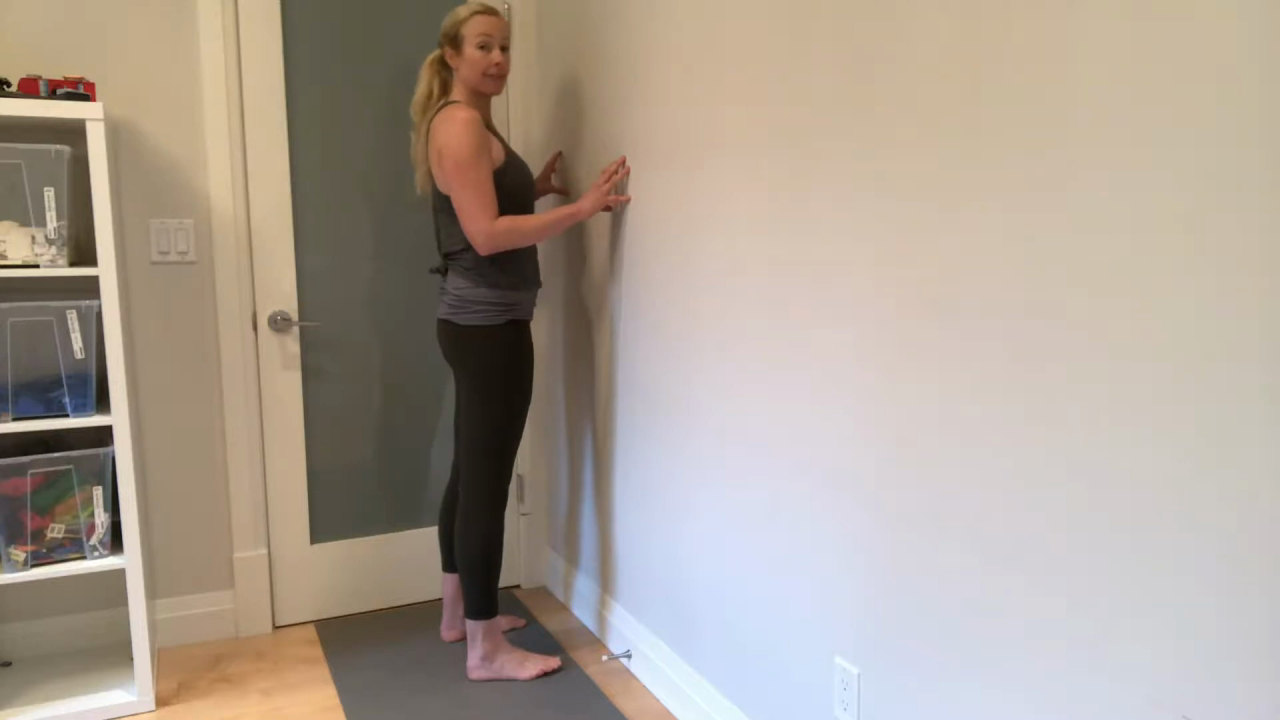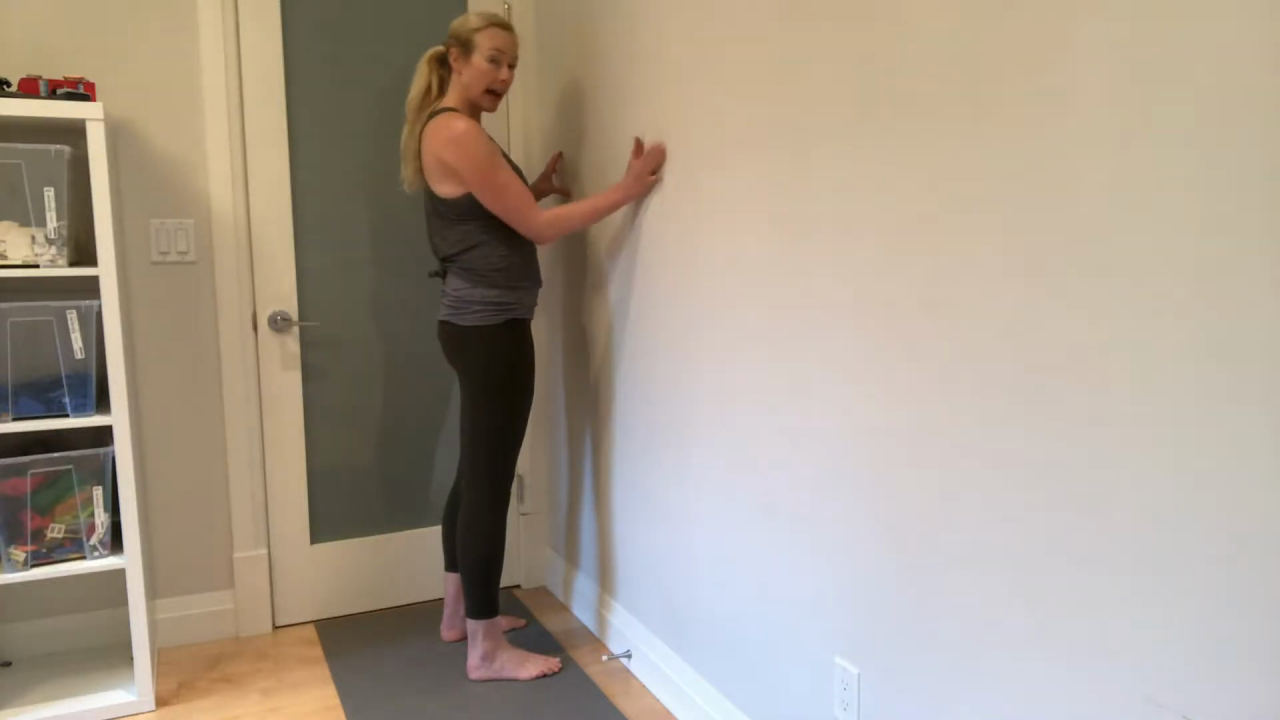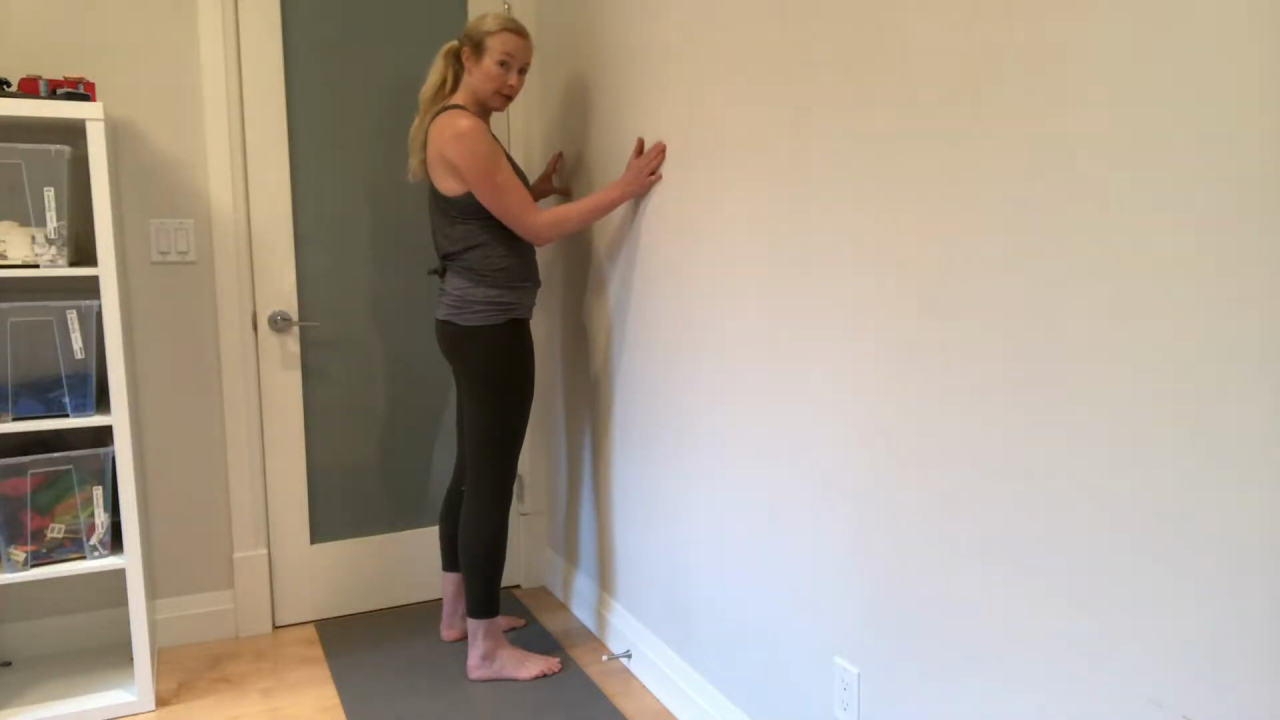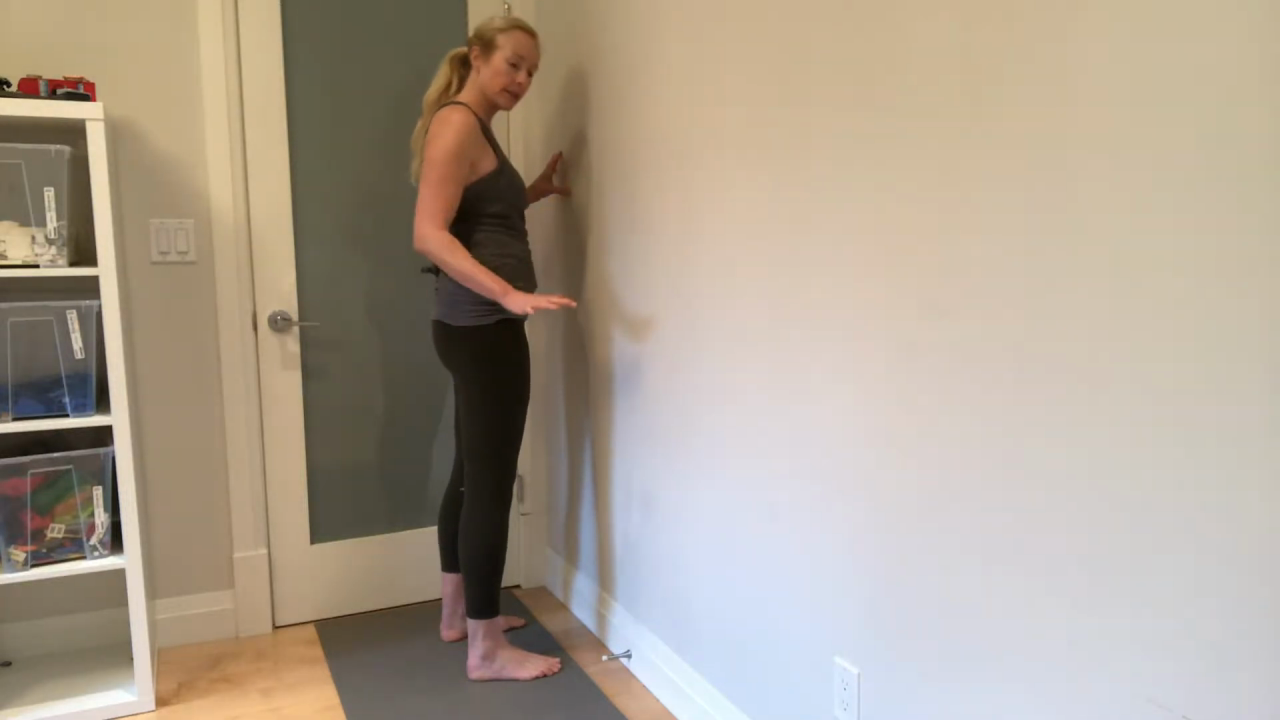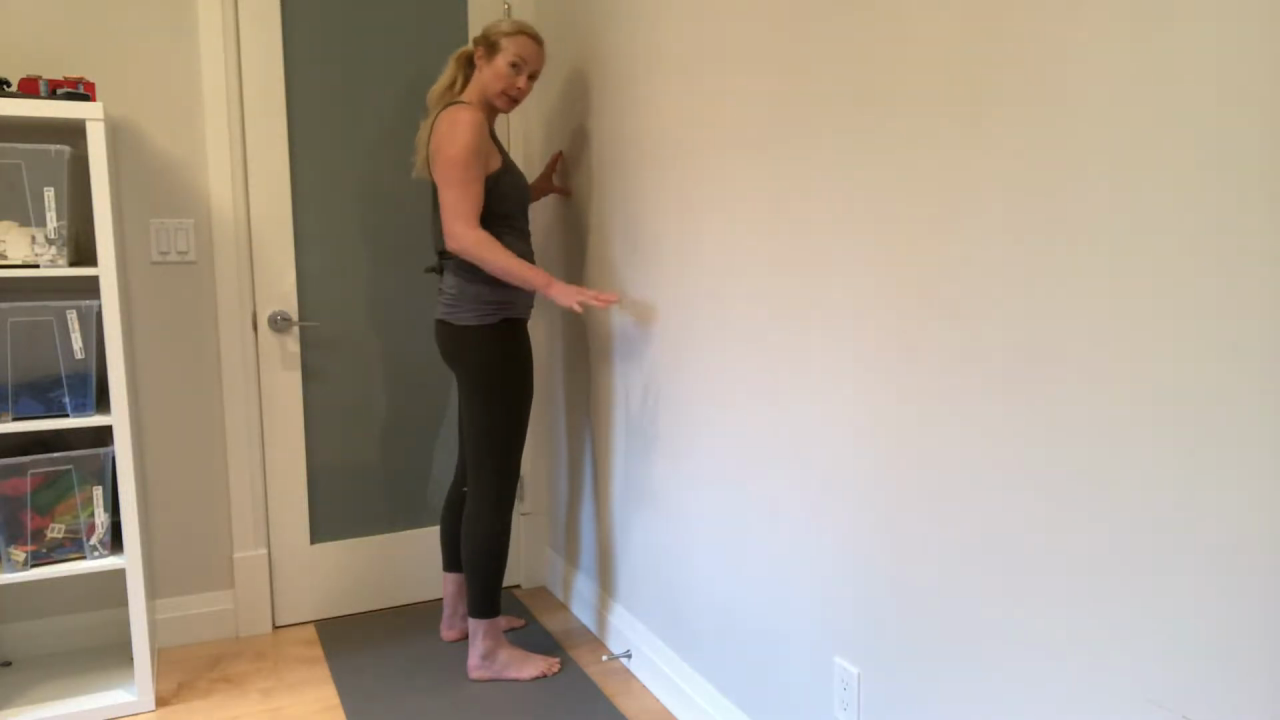
dt=1s
person 1, frame 1
left shoulder: (469, 123)
right shoulder: (460, 124)
right elbow: (486, 235)
left wrist: (530, 189)
right wrist: (582, 207)
left hip: (476, 319)
right hip: (488, 324)
left knee: (470, 473)
right knee: (486, 482)
left ankle: (458, 613)
right ankle: (485, 650)
person 1, frame 2
left shoulder: (449, 129)
right shoulder: (458, 133)
right elbow: (537, 228)
left wrist: (534, 190)
right wrist: (626, 189)
left hip: (478, 322)
right hip: (490, 327)
left knee: (476, 473)
right knee: (488, 481)
left ankle: (459, 613)
right ankle: (486, 649)
person 1, frame 3
left shoulder: (456, 126)
right shoulder: (463, 130)
right elbow: (533, 229)
left wrist: (535, 189)
right wrist: (623, 189)
left hip: (473, 322)
right hip: (489, 327)
left knee: (473, 473)
right knee: (490, 482)
left ankle: (458, 613)
right ankle: (485, 648)
person 1, frame 4
left shoulder: (475, 128)
right shoulder: (456, 124)
right elbow: (430, 234)
left wrist: (533, 193)
right wrist: (510, 295)
left hip: (477, 326)
right hip: (482, 328)
left knee: (471, 474)
right knee: (489, 481)
left ankle: (457, 613)
right ankle: (485, 648)
person 1, frame 5
left shoulder: (472, 125)
right shoulder: (462, 121)
right elbow: (462, 234)
left wrist: (533, 191)
right wrist: (550, 285)
left hip: (479, 323)
right hip: (485, 325)
left knee: (475, 472)
right knee: (493, 480)
left ankle: (458, 613)
right ankle: (487, 648)
